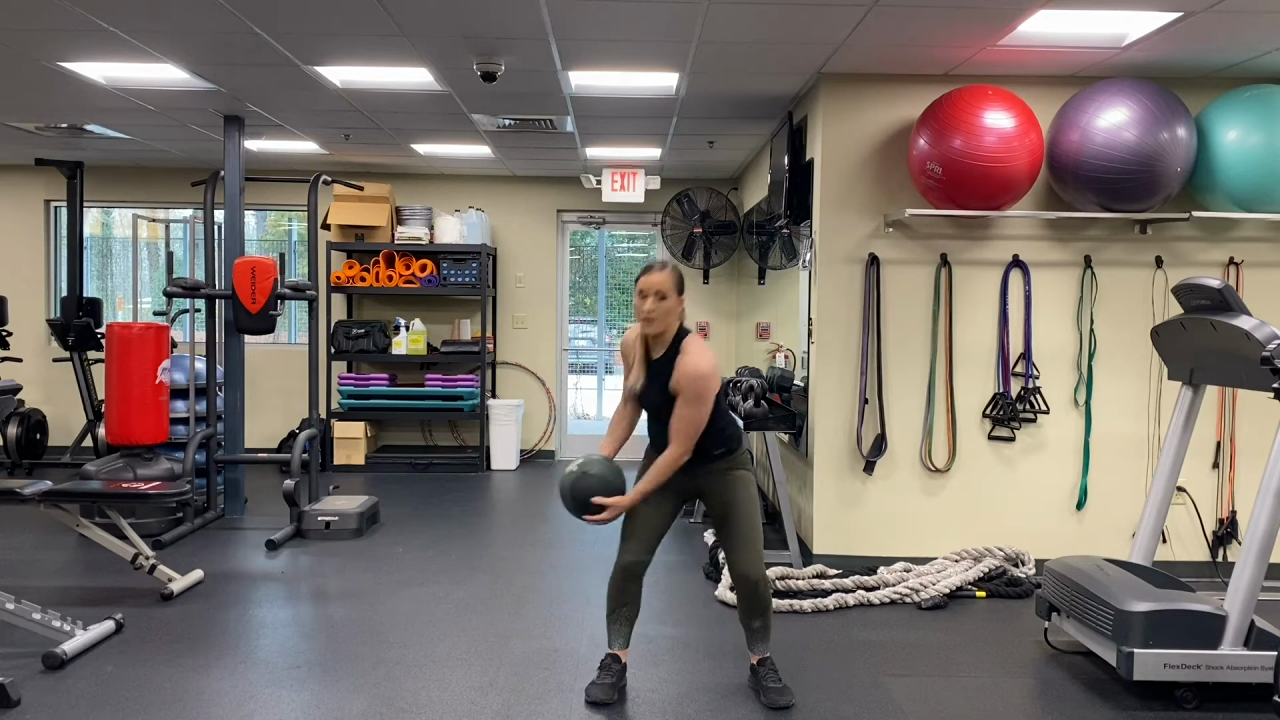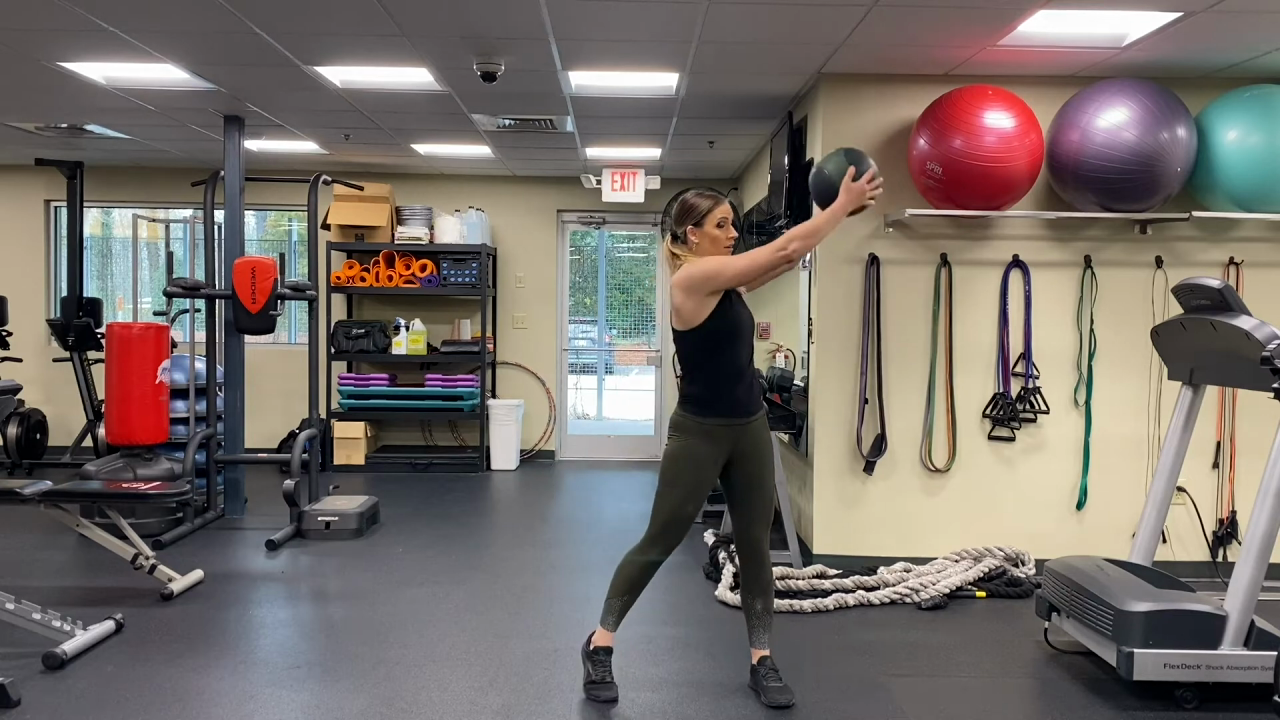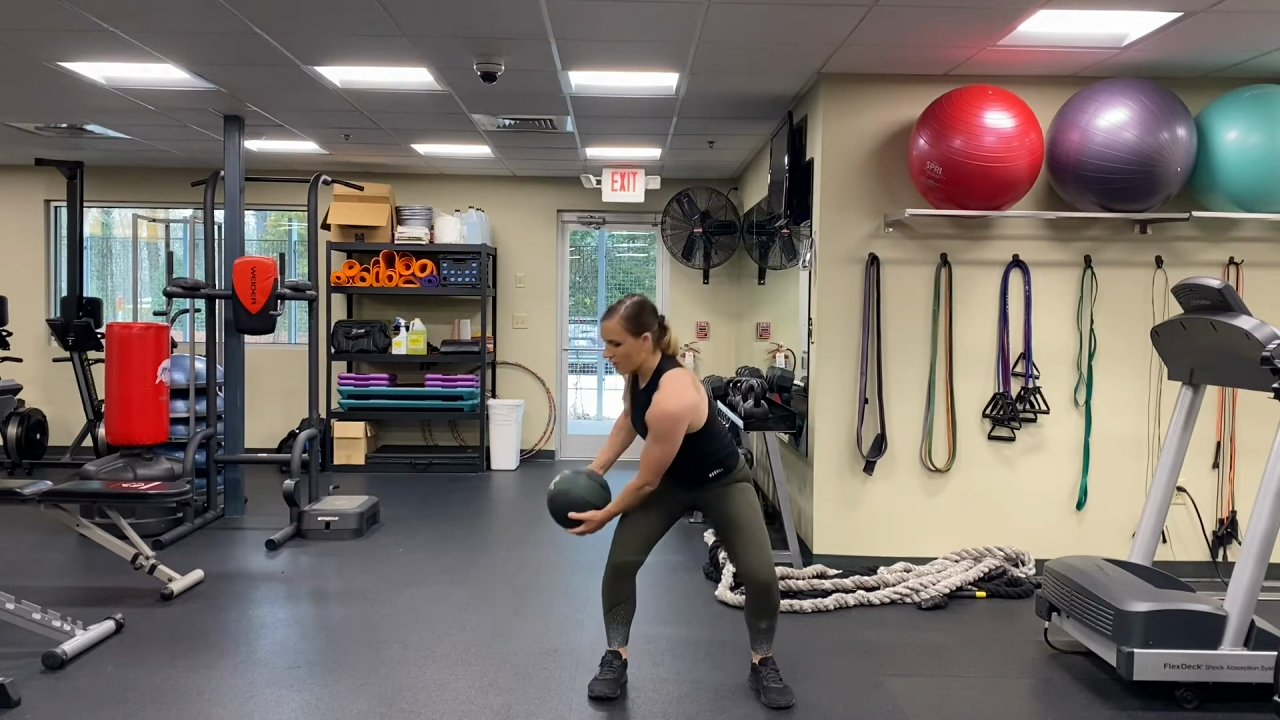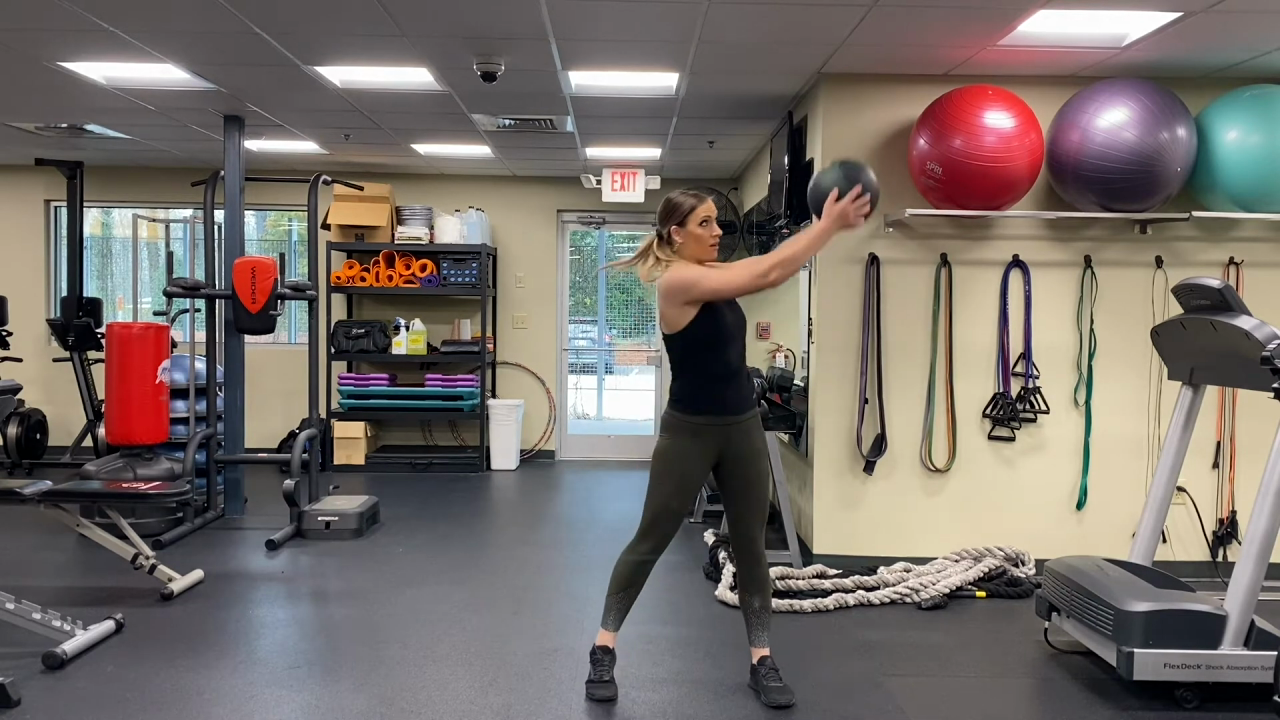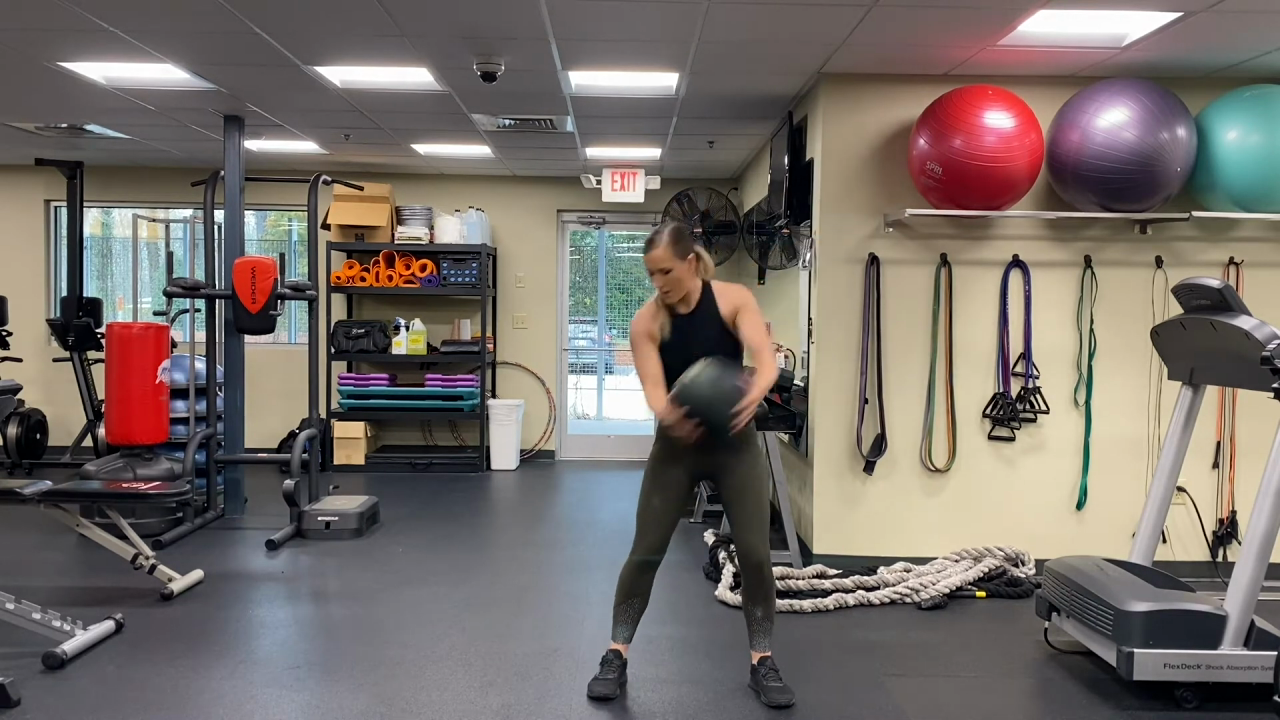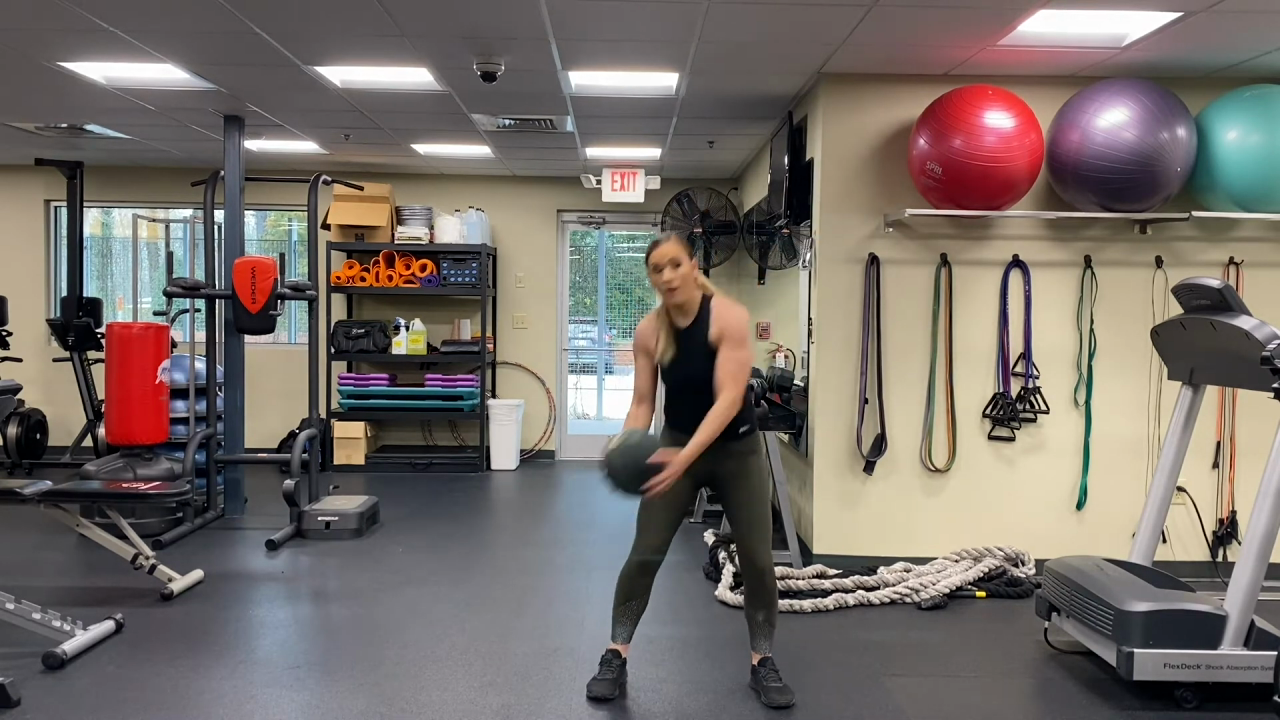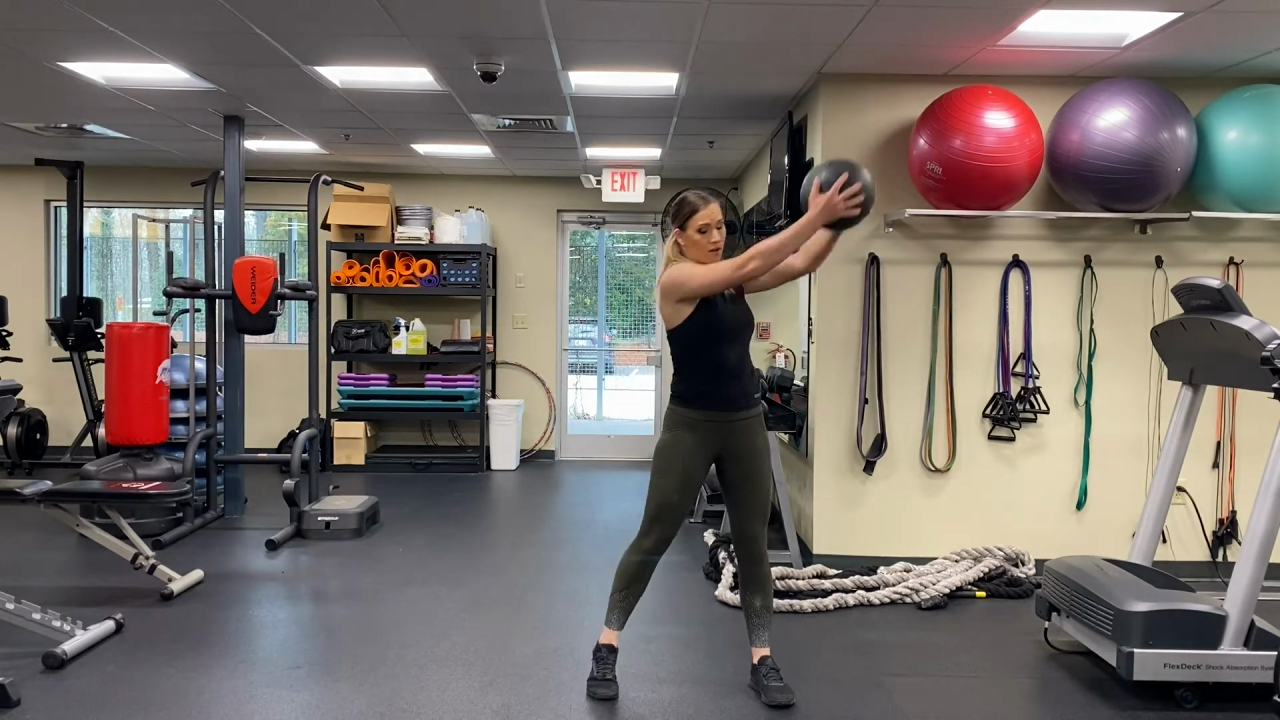
dt=0.7s
person 1, frame 1
left shoulder: (695, 363)
right shoulder: (633, 344)
left elbow: (680, 451)
right elbow: (629, 405)
left wrist: (630, 500)
right wrist: (602, 457)
left hip: (723, 467)
right hip: (666, 465)
left knee: (750, 574)
right knee: (630, 561)
left ankle: (761, 663)
right ankle: (615, 660)
person 1, frame 2
left shoulder: (723, 274)
right shoulder: (693, 276)
left elbow: (781, 256)
right elbow: (778, 252)
left wrist: (840, 205)
right wrist: (842, 204)
left hip: (750, 427)
right hip: (699, 432)
left knee: (755, 545)
right knee: (658, 544)
left ankle: (760, 658)
right ankle: (599, 644)
person 1, frame 3
left shoulder: (673, 398)
right shoulder: (634, 372)
left elbow: (646, 480)
right elbow: (629, 419)
left wrist: (603, 516)
right wrist: (592, 472)
left hip: (721, 482)
right hip: (668, 480)
left knee: (761, 576)
right knee: (621, 562)
left ankle: (762, 662)
right ankle: (616, 657)
person 1, frame 4
left shoulder: (713, 274)
right shoulder: (679, 281)
left elbow: (775, 267)
right elbow: (766, 272)
left wrist: (831, 223)
right wrist: (829, 223)
left hip: (742, 426)
right hip: (690, 430)
left knee: (751, 545)
right knee: (650, 541)
left ankle: (761, 659)
right ankle: (603, 648)
person 1, frame 5
left shoulder: (733, 298)
right shoulder: (646, 321)
left elbow: (766, 359)
right elbow: (654, 393)
left wrist: (755, 393)
right wrist: (671, 417)
left hip: (736, 443)
right hip: (677, 446)
left knee: (755, 553)
right knee: (647, 551)
left ankle: (762, 661)
right ankle: (616, 655)
person 1, frame 6
left shoulder: (728, 316)
right shoulder: (650, 331)
left elbow: (728, 402)
right elbow: (643, 401)
left wrist: (686, 457)
left hip: (738, 449)
right hip: (680, 443)
left knee: (757, 560)
right knee: (646, 553)
left ankle: (763, 661)
right ankle: (615, 655)
person 1, frame 7
left shoulder: (730, 279)
right shoulder: (677, 280)
left elbow: (800, 263)
right elbow: (750, 261)
left wrist: (834, 223)
right wrist: (814, 216)
left hip: (745, 424)
right hip: (691, 426)
left knee: (753, 543)
right knee: (652, 540)
left ankle: (762, 659)
right ankle: (607, 647)
